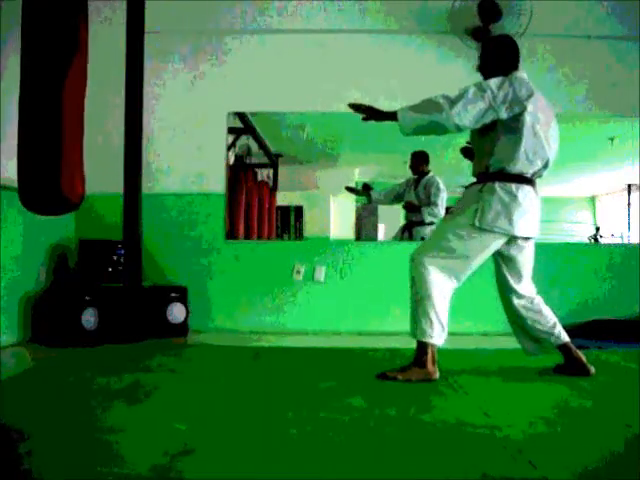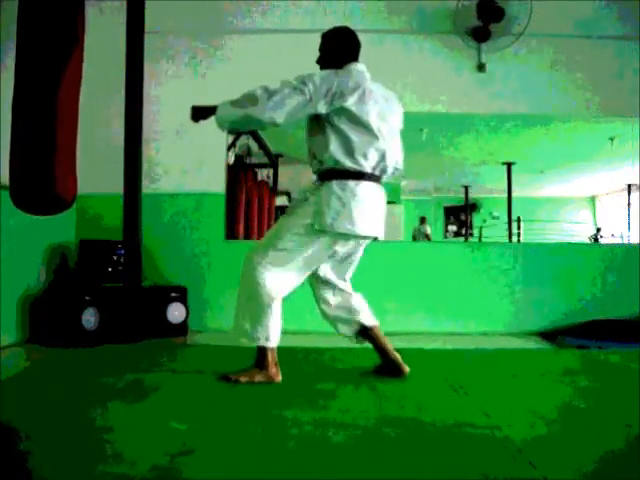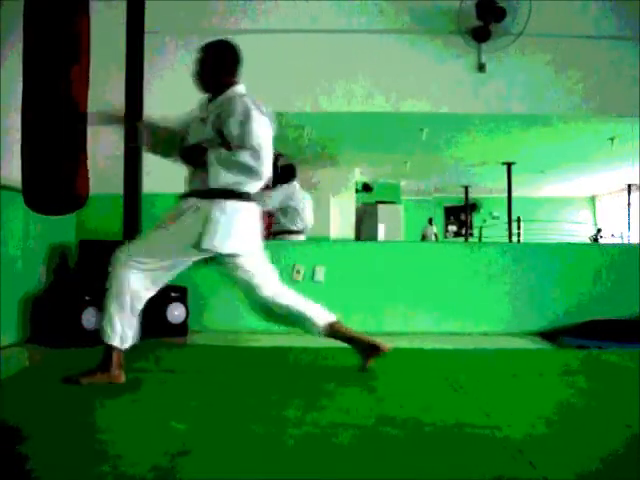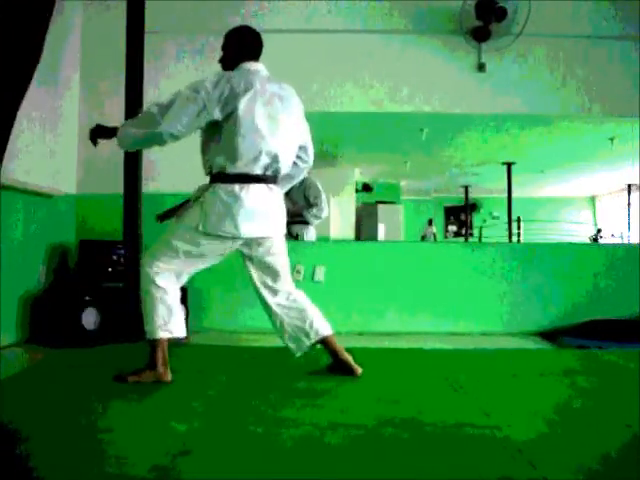
dt=0.7s
person 1, frame 1
left shoulder: (505, 89)
right shoulder: (537, 102)
left elbow: (450, 110)
left wrist: (388, 115)
left hip: (495, 199)
right hip: (522, 203)
left knee: (428, 264)
right knee: (519, 289)
left ankle: (425, 362)
right ankle: (573, 358)
person 1, frame 2
left shoulder: (332, 83)
right shoulder: (387, 98)
left elbow: (271, 105)
right elbow: (394, 162)
left wrist: (214, 111)
left hip: (337, 197)
right hip: (370, 198)
left knee: (263, 265)
right knee: (329, 280)
left ankle: (267, 365)
right ankle: (389, 357)
person 1, frame 3
left shoulder: (240, 108)
right shoulder: (216, 107)
left elbow: (253, 163)
right elbow: (188, 145)
left wrist: (204, 157)
left hip: (215, 214)
right hip: (231, 216)
left knee: (129, 265)
right knee: (273, 291)
left ankle: (112, 366)
right ankle: (360, 342)
person 1, frame 4
left shoulder: (226, 84)
right shoulder: (287, 94)
left elbow: (168, 119)
right elbow: (303, 157)
left wrist: (115, 132)
left hip: (227, 200)
right hip: (268, 203)
left knee: (159, 267)
right knee: (280, 288)
left ankle: (158, 365)
right ankle: (343, 359)
